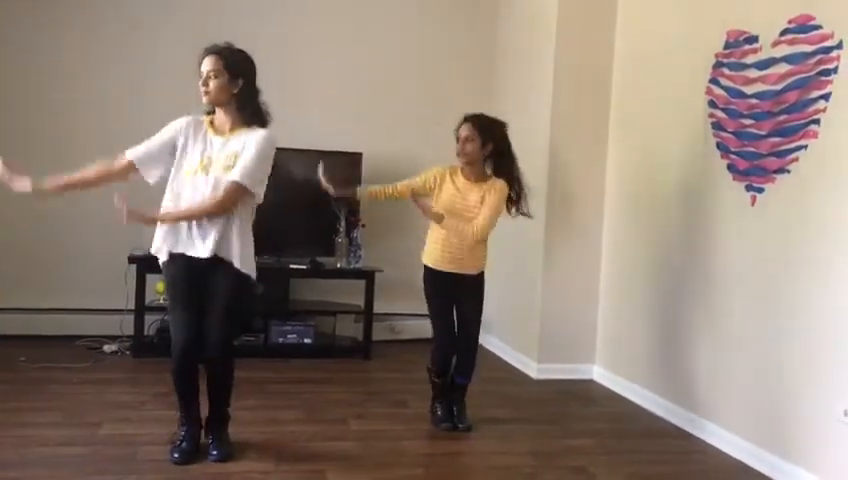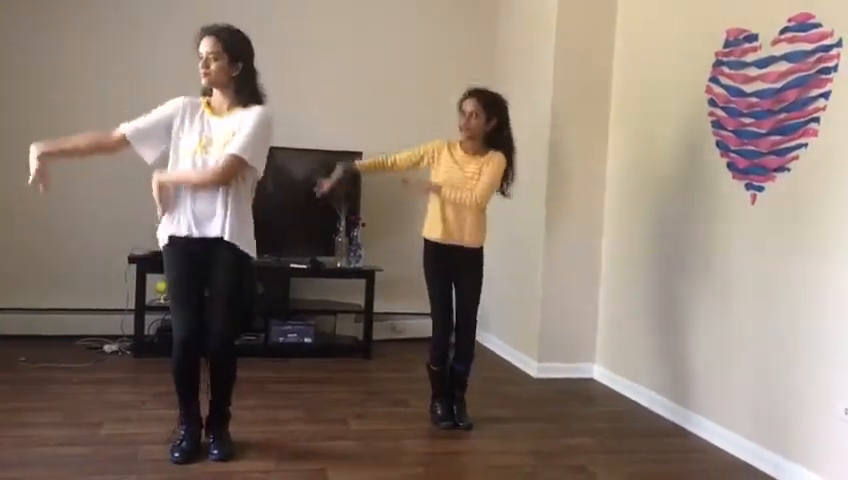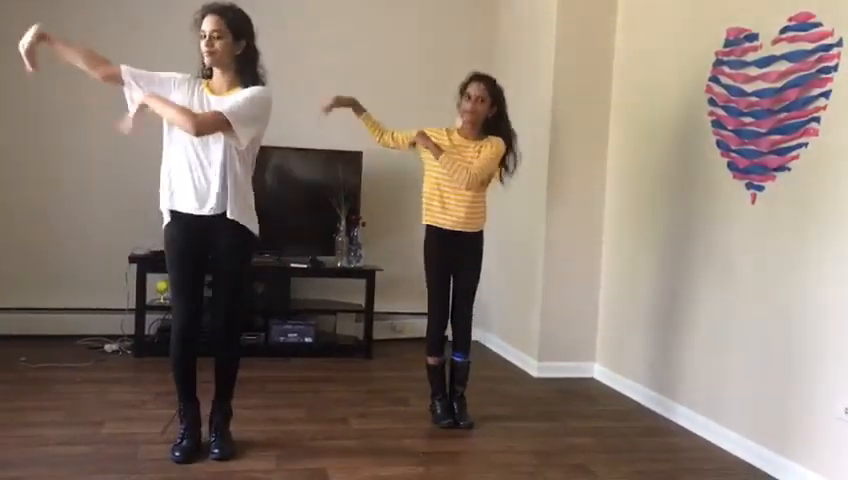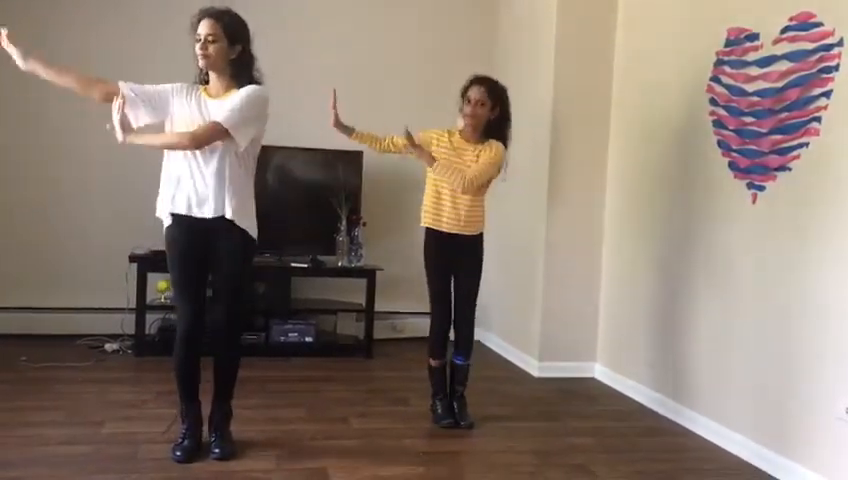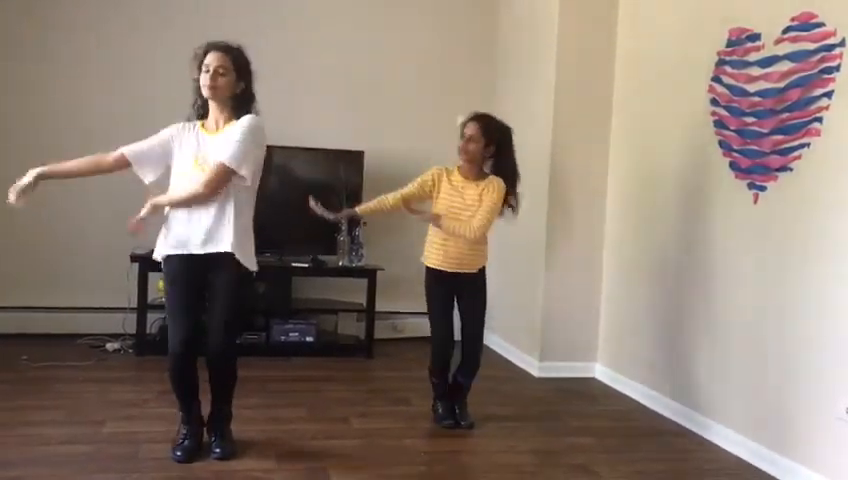
dt=0.3s
person 1, frame 1
left shoulder: (259, 139)
right shoulder: (186, 130)
left elbow: (221, 204)
right elbow: (119, 167)
left wrist: (153, 217)
right wrist: (42, 185)
left hip: (229, 259)
right hip: (182, 254)
left knee: (216, 346)
right knee: (185, 343)
left ankle: (217, 427)
right ankle: (188, 427)
person 1, frame 2
left shoulder: (256, 117)
right shoulder: (182, 110)
left elbow: (220, 175)
right elbow: (114, 139)
left wrist: (164, 180)
right wrist: (49, 150)
left hip: (229, 241)
right hip: (182, 237)
left knee: (220, 337)
right knee: (186, 334)
left ankle: (218, 424)
right ankle: (189, 424)
person 1, frame 3
left shoulder: (255, 97)
right shoulder: (179, 85)
left elbow: (197, 124)
right elbow: (104, 70)
left wrist: (147, 99)
right wrist: (49, 38)
left hip: (230, 222)
right hip: (183, 217)
left knee: (226, 324)
right knee: (184, 323)
left ankle: (221, 423)
right ankle: (189, 423)
person 1, frame 4
left shoulder: (252, 98)
right shoulder: (179, 95)
left elbow: (197, 138)
right elbow: (102, 90)
left wrist: (132, 136)
left hip: (230, 224)
right hip: (184, 221)
left knee: (224, 325)
right knee: (189, 325)
left ankle: (220, 423)
right ankle: (190, 423)
person 1, frame 5
left shoulder: (249, 127)
right shoulder: (180, 134)
left elbow: (209, 187)
right elbow: (110, 160)
left wrist: (155, 203)
right wrist: (41, 172)
left hip: (229, 254)
right hip: (181, 252)
left knee: (220, 346)
right knee: (181, 346)
left ankle: (219, 425)
right ankle: (190, 425)
person 2, frame 1
left shoulder: (498, 187)
right shoulder: (441, 176)
left elbow: (477, 232)
right elbow: (393, 190)
left wrist: (436, 215)
right wrist: (345, 192)
left hip: (471, 277)
right hip: (437, 272)
left knee: (468, 346)
right knee: (445, 343)
left ankle: (457, 402)
right ankle: (439, 401)
person 2, frame 2
left shoulder: (495, 159)
right shoulder: (436, 150)
left elbow: (476, 199)
right elbow: (390, 162)
left wrist: (433, 188)
right wrist: (346, 168)
left hip: (470, 252)
right hip: (437, 247)
left knee: (466, 329)
right knee: (443, 326)
left ankle: (457, 398)
right ankle: (439, 398)
person 2, frame 3
left shoulder: (495, 145)
right shoulder: (434, 135)
left elbow: (470, 178)
right elbow: (385, 137)
left wrist: (435, 150)
right wrist: (356, 107)
left hip: (470, 239)
right hip: (437, 235)
left knee: (462, 317)
right knee: (437, 315)
left ankle: (458, 396)
right ankle: (438, 398)
person 2, frame 4
left shoulder: (494, 151)
right shoulder: (436, 138)
left elbow: (465, 183)
right elbow: (387, 144)
left wrist: (427, 157)
right wrist: (345, 129)
left hip: (470, 241)
right hip: (437, 237)
left knee: (464, 321)
right knee: (441, 318)
left ankle: (458, 397)
right ankle: (439, 398)
person 2, frame 5
left shoulder: (496, 186)
right shoulder: (438, 176)
left elbow: (475, 230)
right elbow: (394, 199)
left wrist: (431, 217)
right wrist: (345, 214)
left hip: (472, 275)
right hip: (438, 272)
left knee: (473, 348)
right knee: (442, 344)
left ankle: (458, 400)
right ankle: (441, 400)
